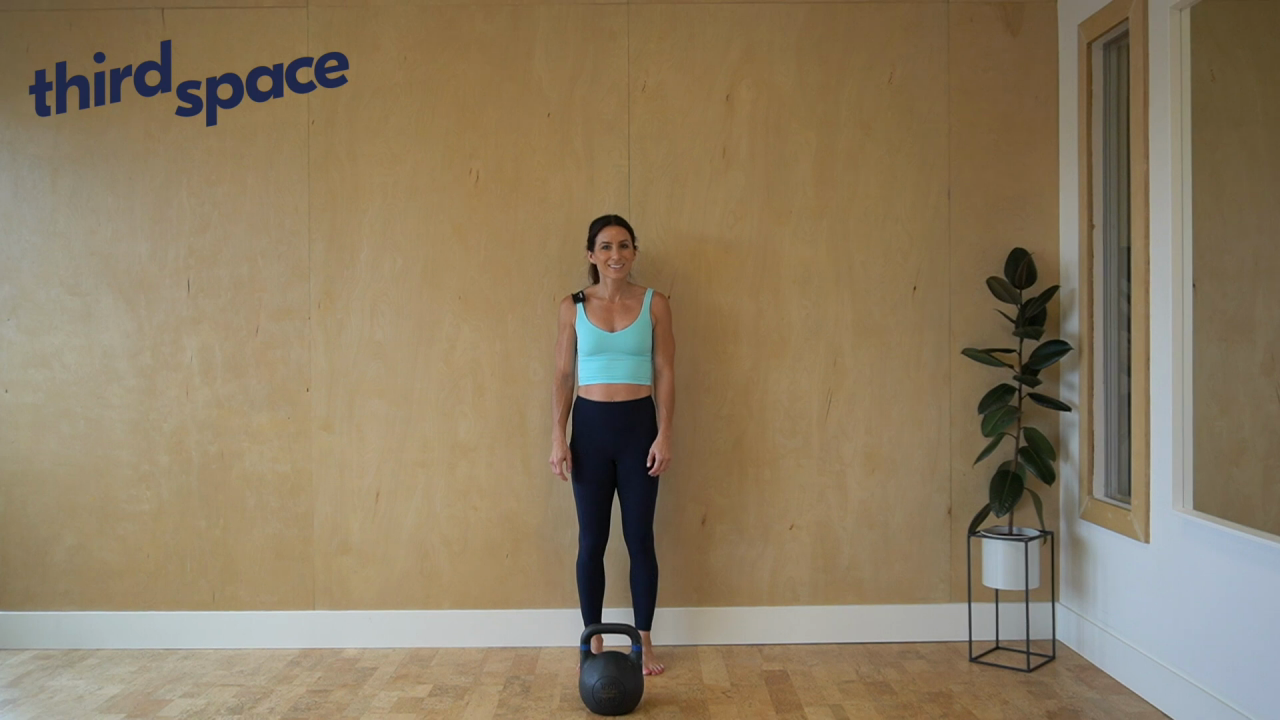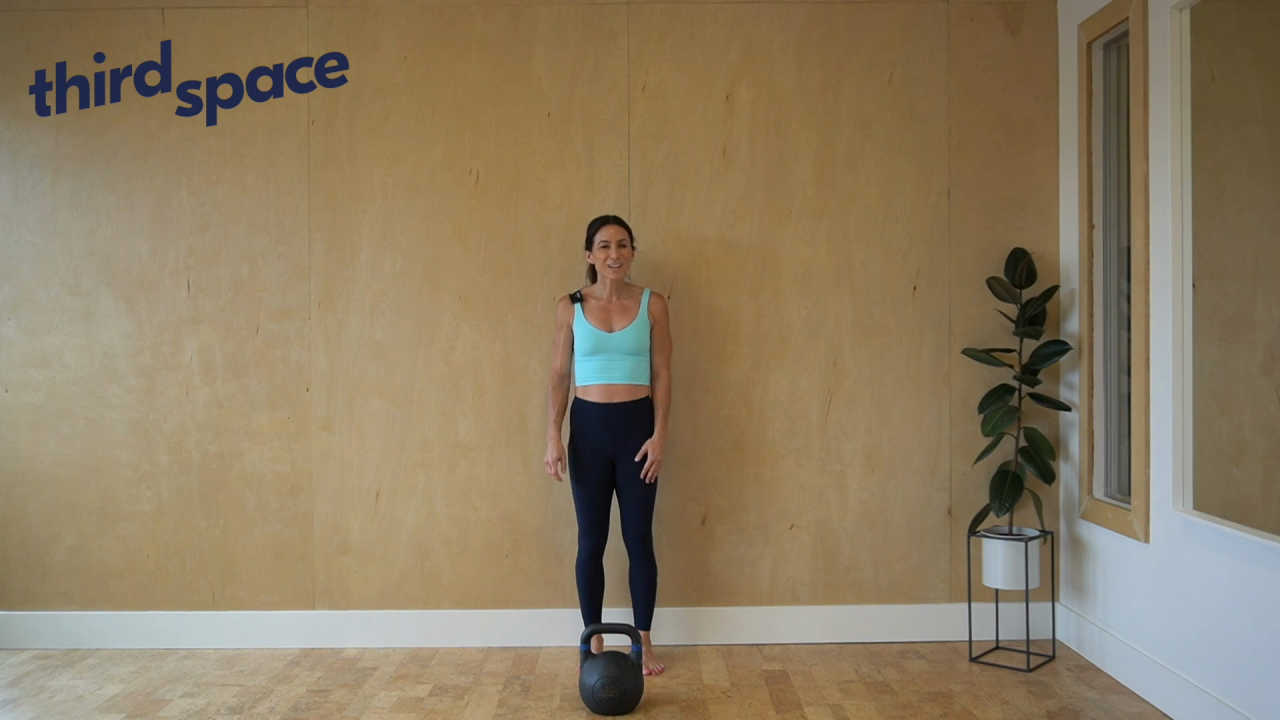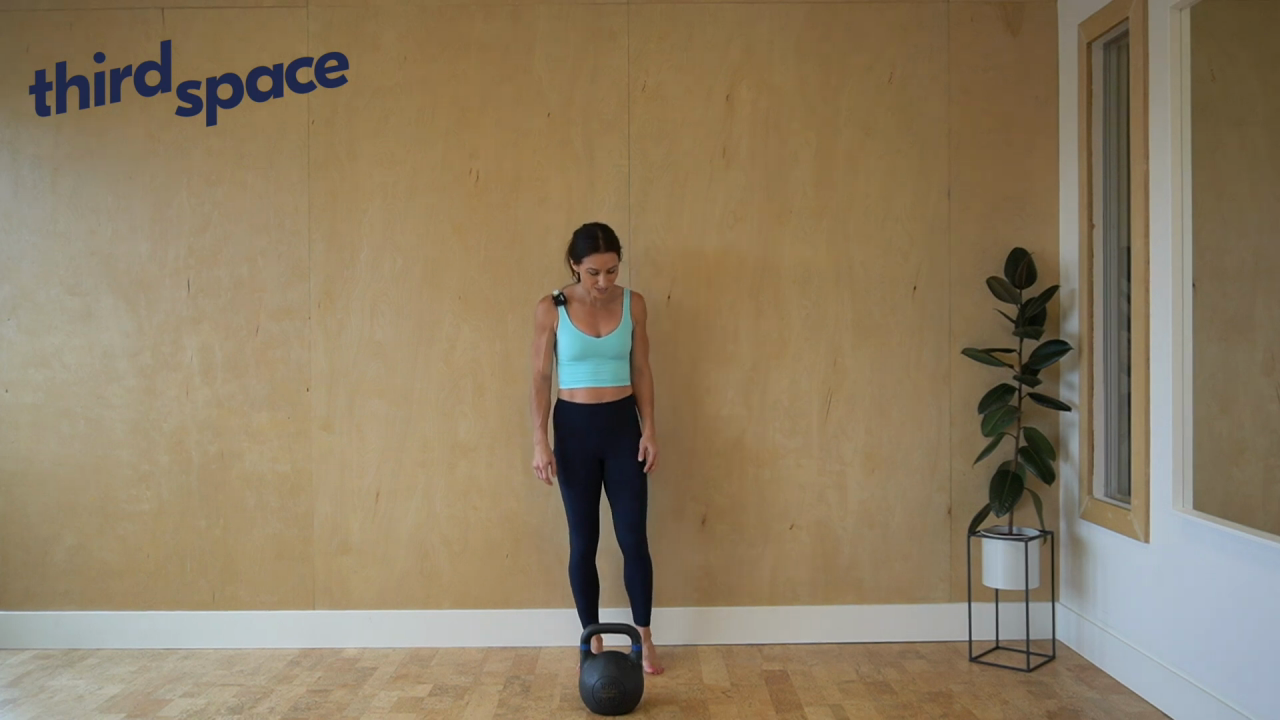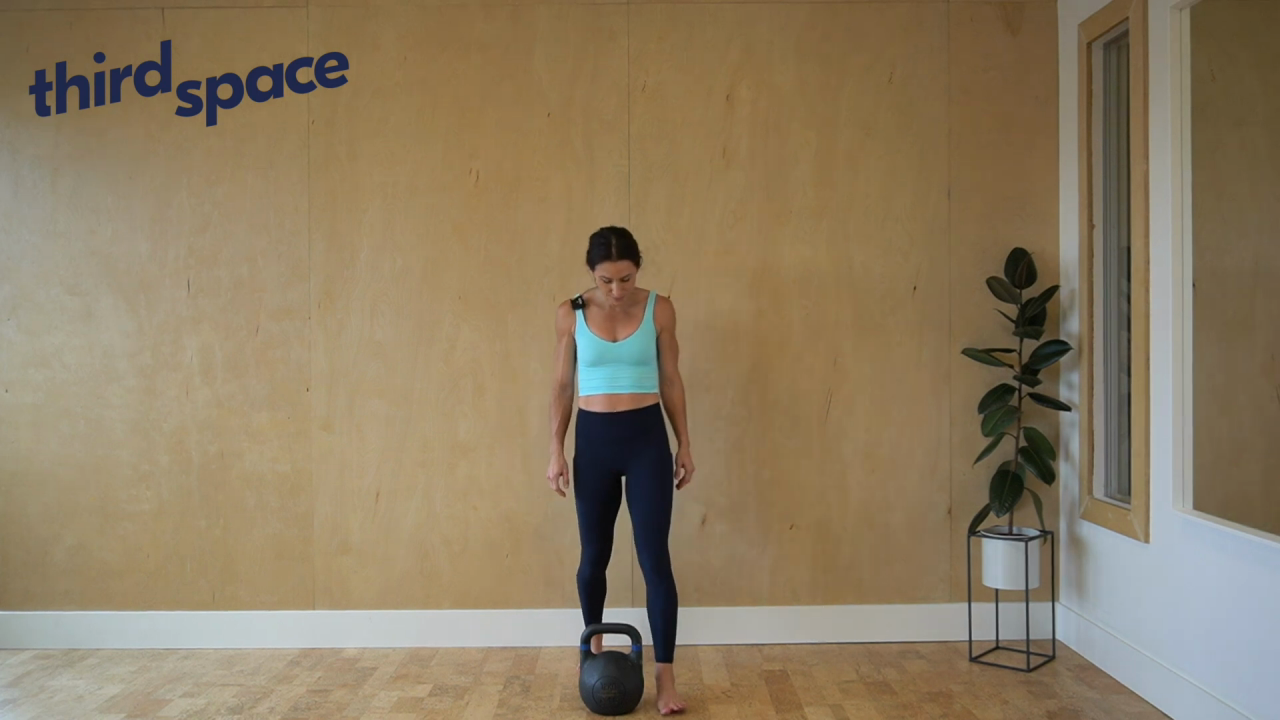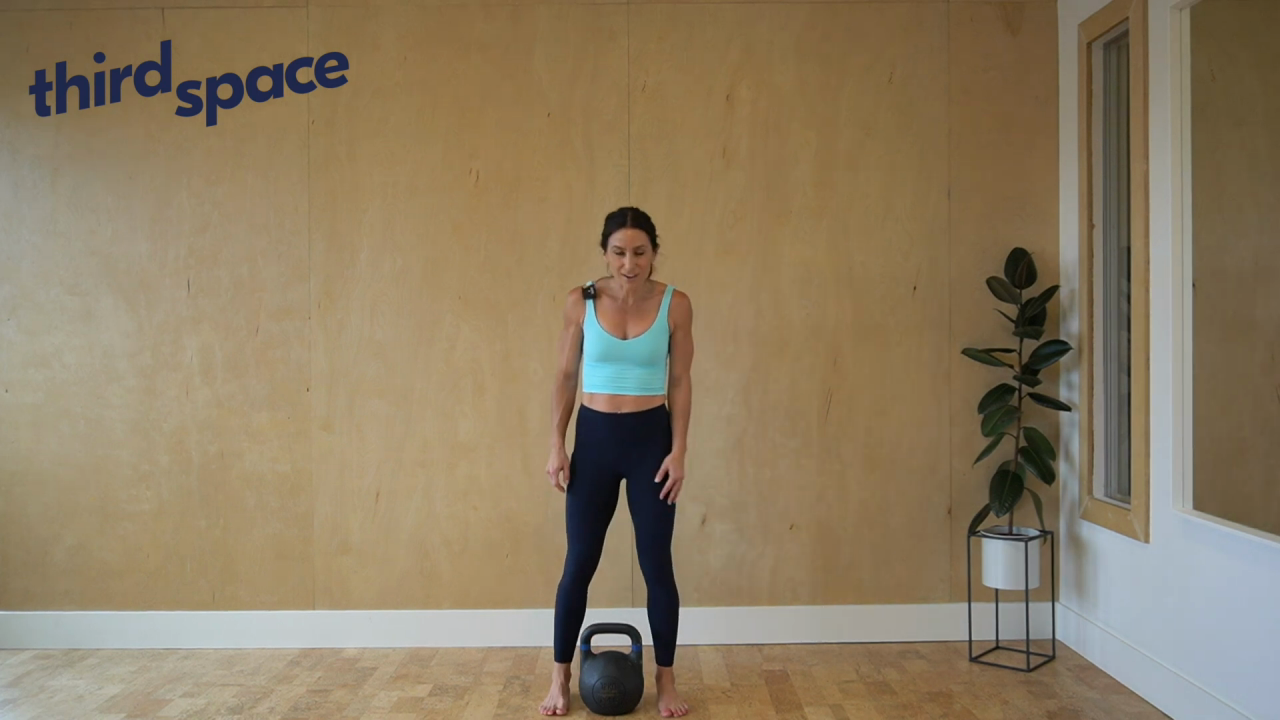
dt=1s
person 1, frame 1
left shoulder: (654, 303)
right shoulder: (573, 306)
left elbow: (665, 373)
right elbow: (564, 375)
left wrist: (664, 435)
right wrist: (558, 437)
left hip: (639, 426)
right hip: (590, 426)
left knee: (640, 539)
right knee: (592, 540)
left ankle: (644, 642)
right ankle: (594, 642)
person 1, frame 2
left shoulder: (652, 304)
right shoulder: (570, 306)
left elbow: (662, 374)
right elbow: (560, 375)
left wrist: (659, 435)
right wrist: (553, 436)
left hip: (636, 426)
right hip: (589, 427)
left knee: (639, 539)
right knee: (591, 540)
left ankle: (644, 642)
right ankle: (594, 641)
person 1, frame 3
left shoulder: (633, 304)
right shoulder: (551, 308)
left elbow: (641, 371)
right elbow: (540, 378)
left wrist: (650, 431)
right wrist: (540, 440)
left hip: (622, 425)
right hip: (574, 427)
left knee: (633, 539)
right knee: (583, 541)
left ankle: (643, 638)
right ankle: (594, 641)
person 1, frame 4
left shoulder: (659, 309)
right shoulder: (571, 313)
left elbow: (671, 381)
right elbow: (562, 385)
left wrist: (684, 444)
right wrist: (556, 451)
left hip: (648, 437)
right hip: (594, 438)
left knee: (654, 557)
right knee: (594, 555)
left ankle: (664, 675)
right ankle: (595, 643)
person 1, frame 5
left shoulder: (675, 304)
right shoulder: (581, 301)
left elbow: (680, 382)
right elbow: (565, 376)
left wrist: (679, 450)
right wrist: (556, 446)
left hip: (650, 439)
right hip: (594, 438)
left knee: (656, 565)
right knee: (579, 564)
left ankle: (666, 679)
right ankle: (560, 677)
